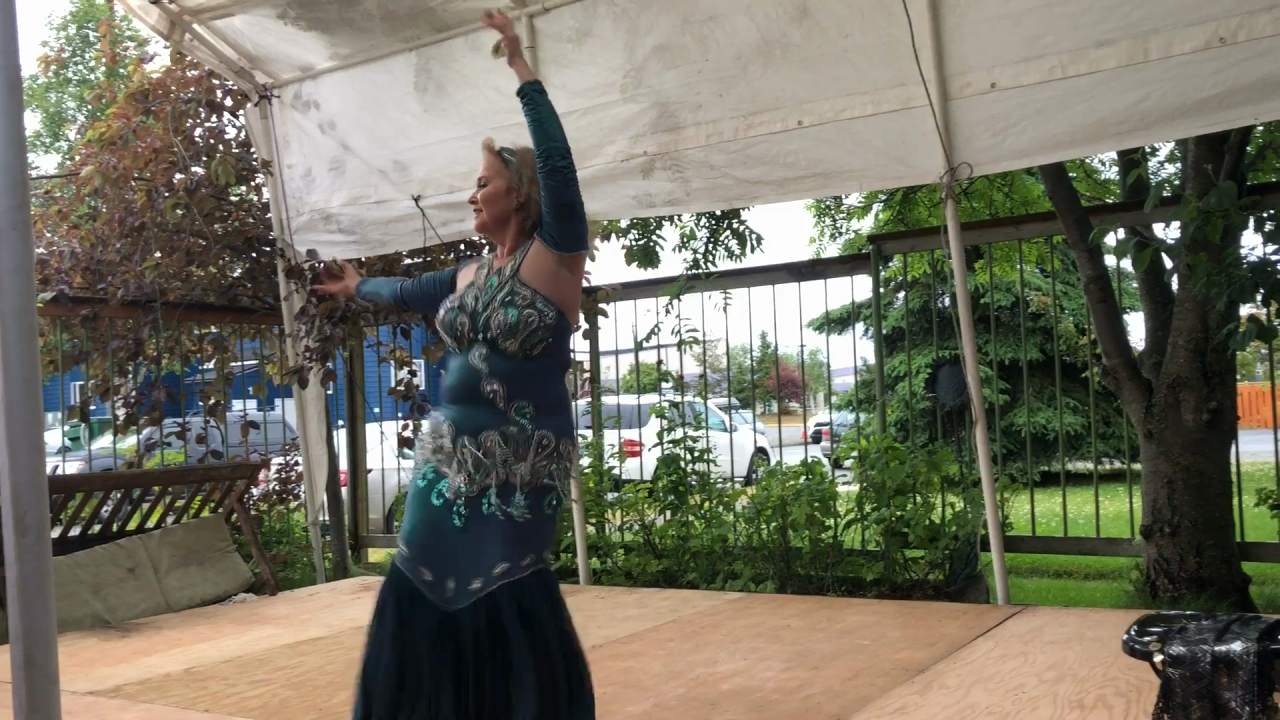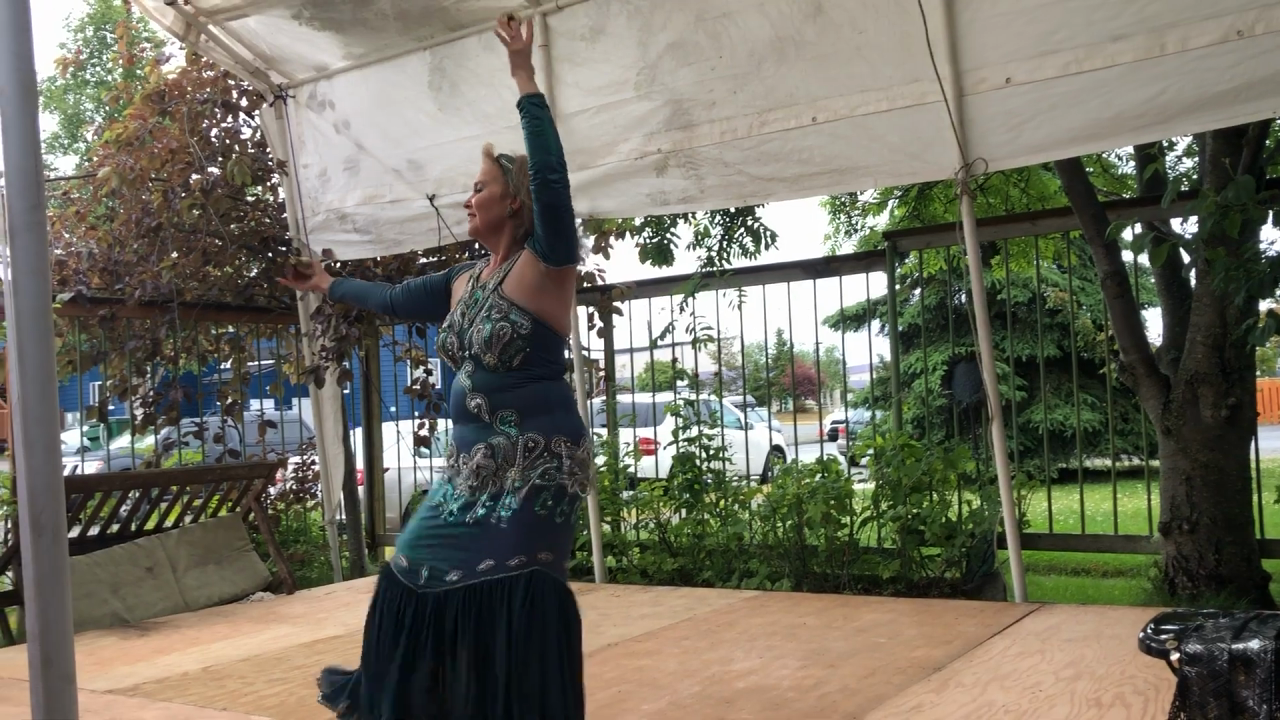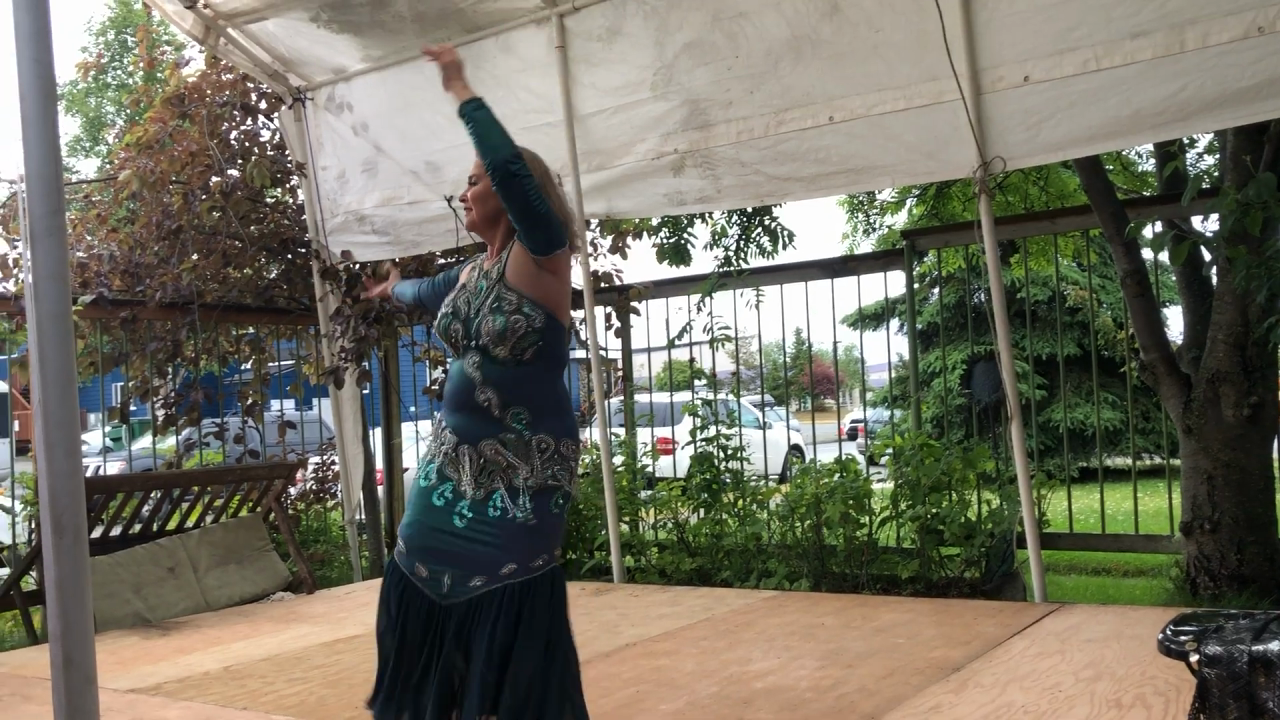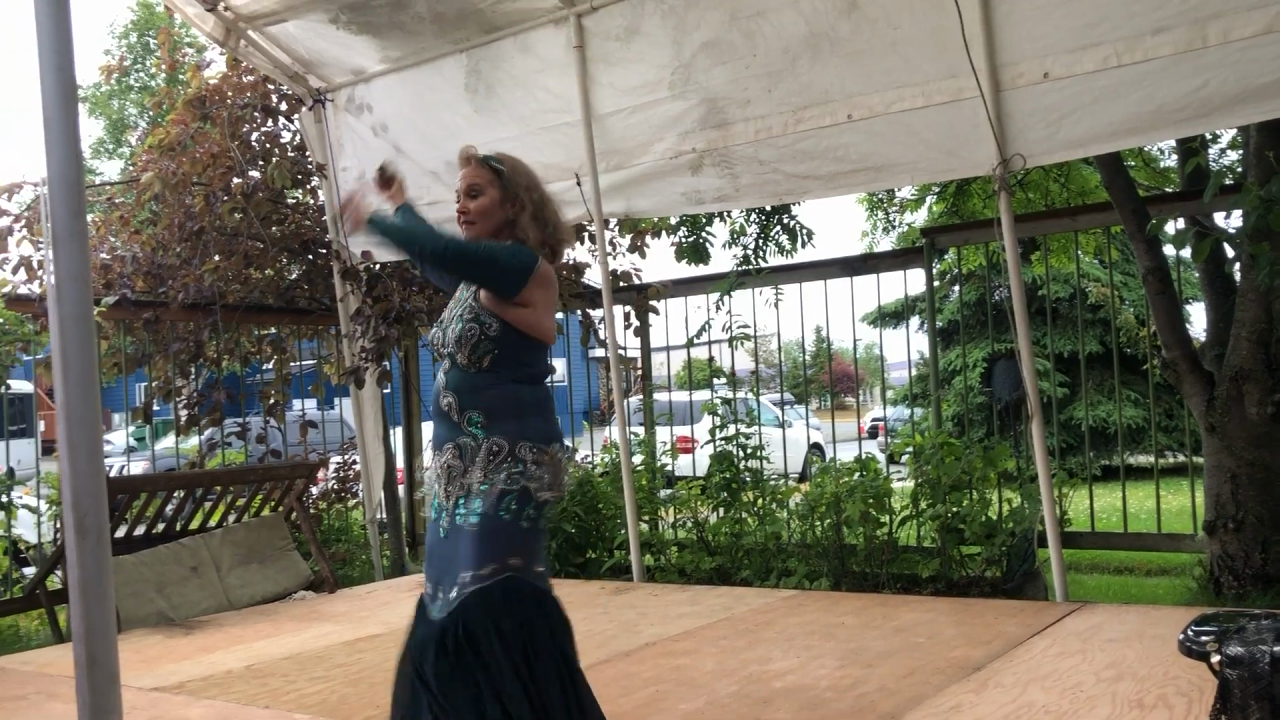
dt=0.3s
person 1, frame 1
left shoulder: (556, 256)
right shoulder: (469, 275)
left elbow: (558, 163)
right elbow: (407, 292)
left wrist: (521, 70)
right wrist: (360, 284)
left hip: (523, 462)
right hip: (454, 458)
left knee: (512, 603)
right knee: (423, 593)
person 1, frame 2
left shoulder: (546, 266)
right shoulder: (464, 281)
left elbow: (550, 180)
right elbow: (393, 300)
left wrist: (525, 80)
right wrist: (330, 283)
left hip: (533, 467)
right hip: (473, 467)
left knee: (515, 605)
right knee: (415, 585)
person 1, frame 3
left shoulder: (542, 254)
right shoulder: (472, 273)
left elbow: (509, 164)
right elbow: (428, 295)
left wrist: (462, 91)
right wrist: (395, 287)
left hip: (527, 466)
right hip: (457, 459)
left knee: (516, 602)
right knee: (420, 585)
person 1, frame 4
left shoulder: (516, 264)
right shoulder: (478, 274)
left elbow: (437, 252)
right elbow: (440, 261)
left wrist: (372, 217)
right wrist: (400, 204)
left hip: (509, 466)
right hip: (466, 469)
left knee: (504, 604)
right knee: (449, 606)
